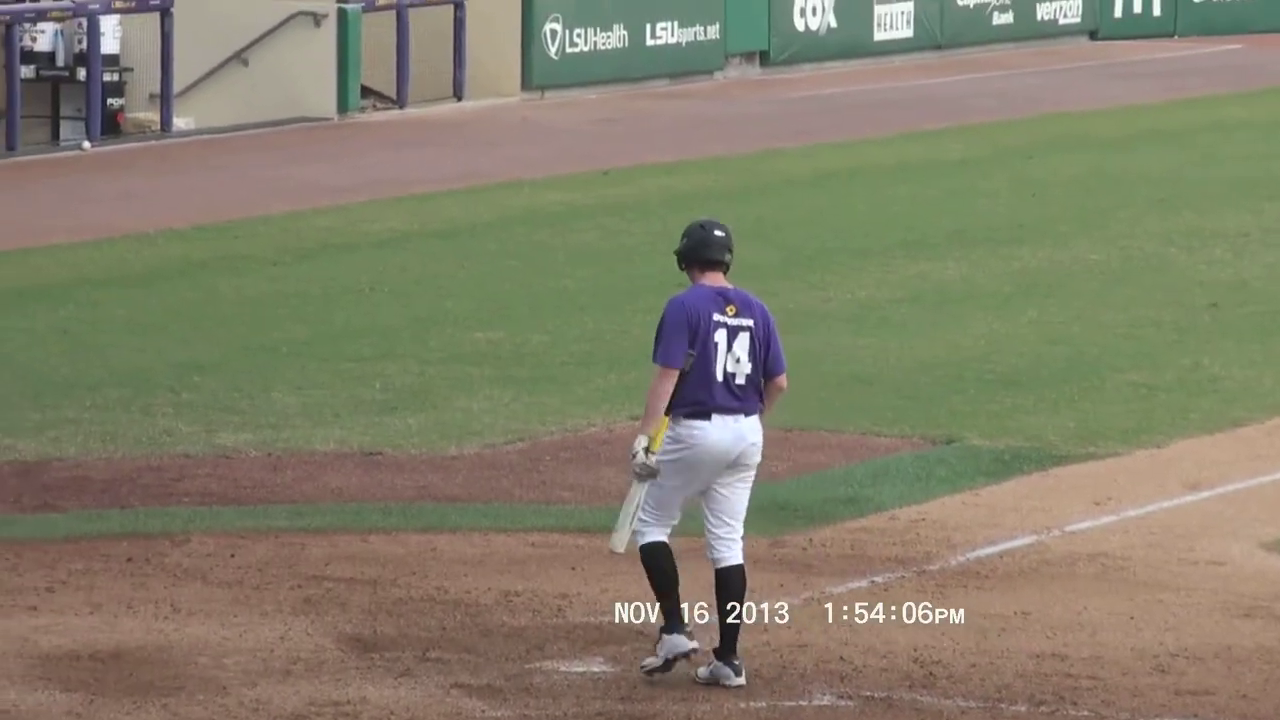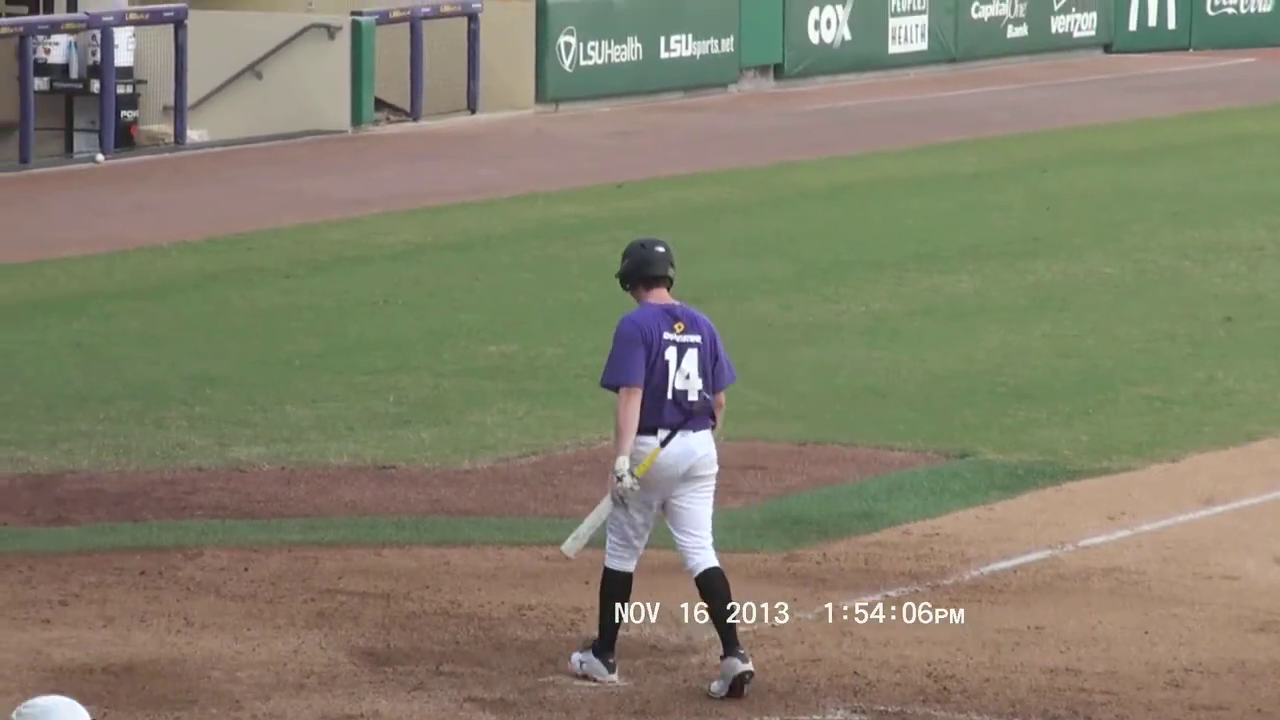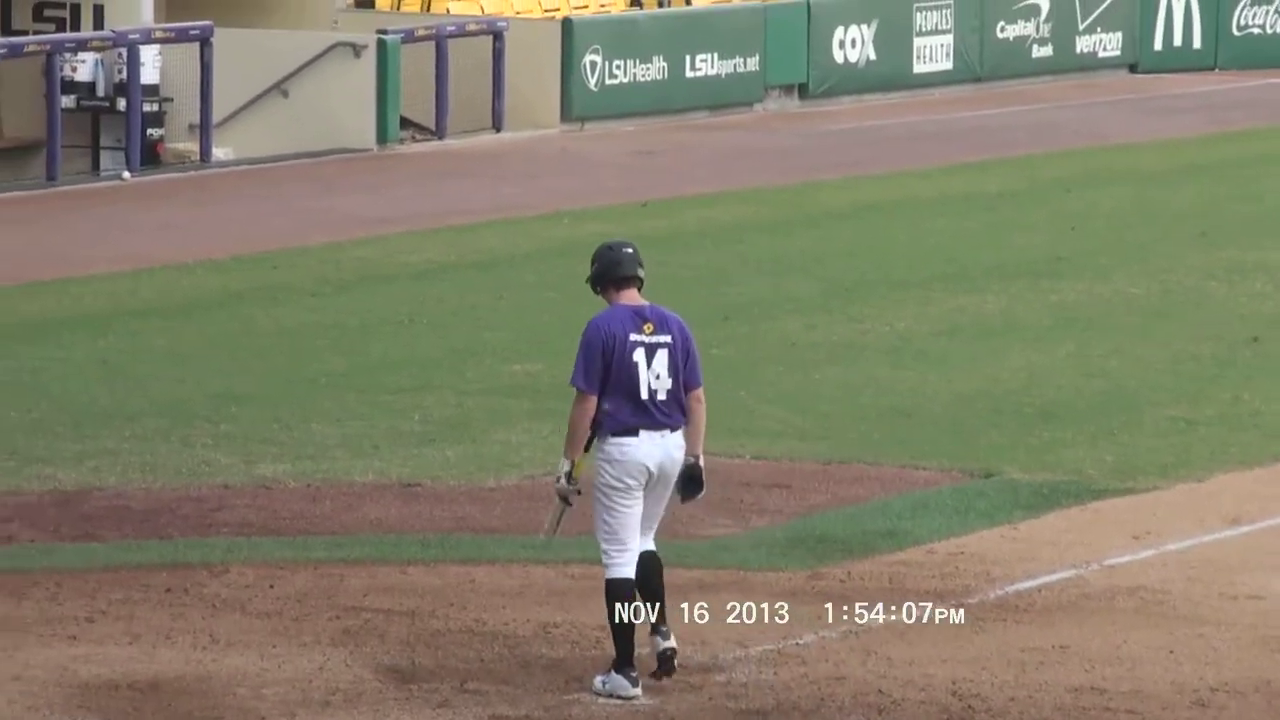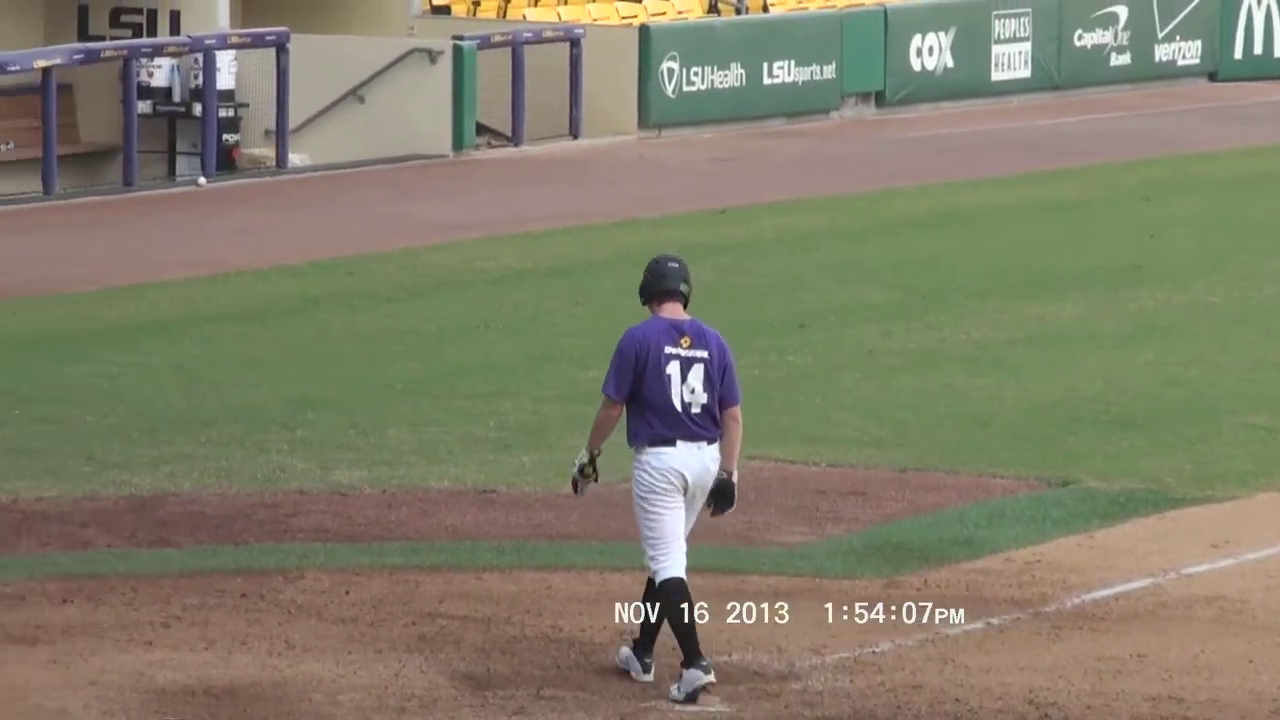
dt=0.3s
person 1, frame 1
left shoulder: (684, 305)
right shoulder: (756, 309)
left elbow: (667, 376)
right elbow: (778, 383)
left wrist: (645, 437)
left hip: (695, 432)
right hip: (747, 432)
left knee: (651, 527)
right knee: (727, 543)
left ankle: (675, 630)
right ankle: (727, 659)
person 1, frame 2
left shoulder: (635, 324)
right shoulder: (701, 325)
left elbow: (630, 395)
right elbow: (718, 399)
left wrist: (621, 459)
left hip: (651, 450)
right hip: (699, 448)
left knee: (622, 551)
right knee: (700, 553)
left ankle: (603, 655)
right ankle: (734, 653)
person 1, frame 3
left shoulder: (602, 326)
right shoulder: (674, 324)
left elbow: (586, 402)
right elbow: (696, 398)
left wrist: (568, 460)
right wrist: (695, 457)
left hip: (623, 449)
right hip: (671, 446)
left knee: (618, 557)
right knee: (642, 544)
left ankle: (623, 674)
right ankle: (660, 632)
person 1, frame 4
left shoulder: (638, 337)
right shoulder: (713, 340)
left elbow: (613, 407)
right elbow: (732, 416)
left wrist: (588, 455)
right wrist: (728, 474)
left hip: (659, 461)
right hip: (705, 459)
left knee: (667, 564)
right knee: (669, 556)
left ankle: (695, 663)
right ankle: (642, 652)
